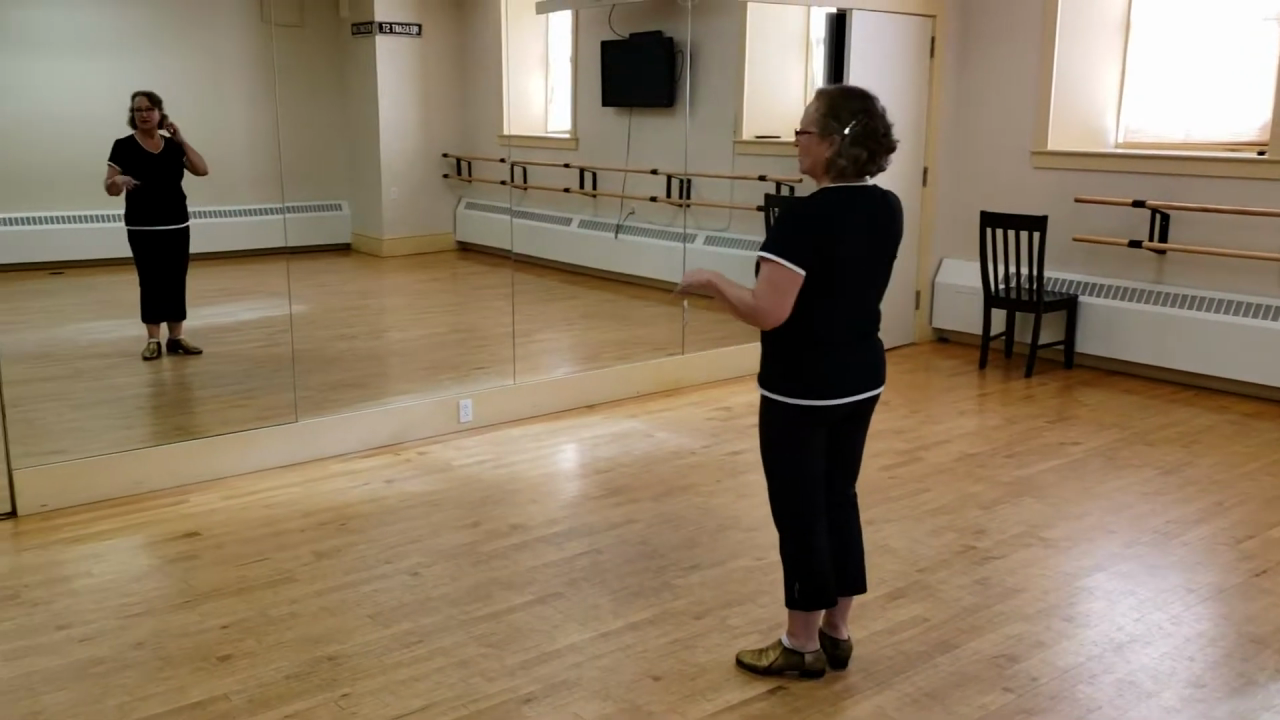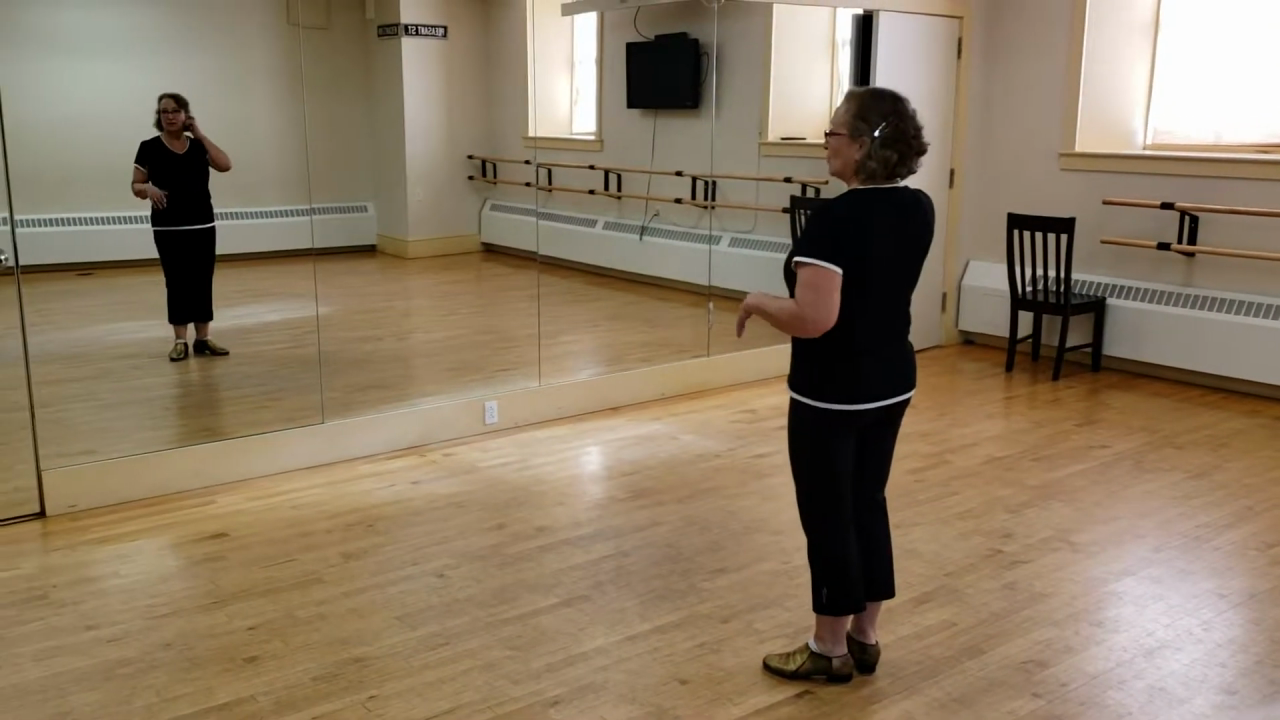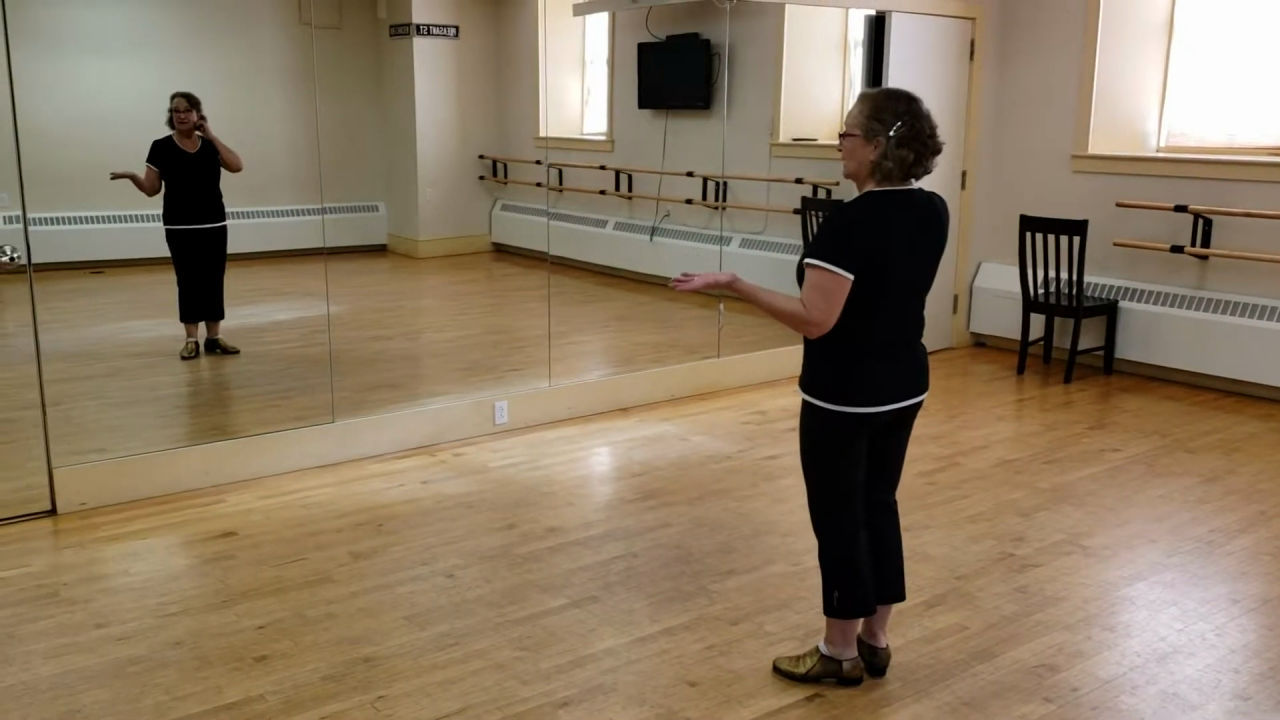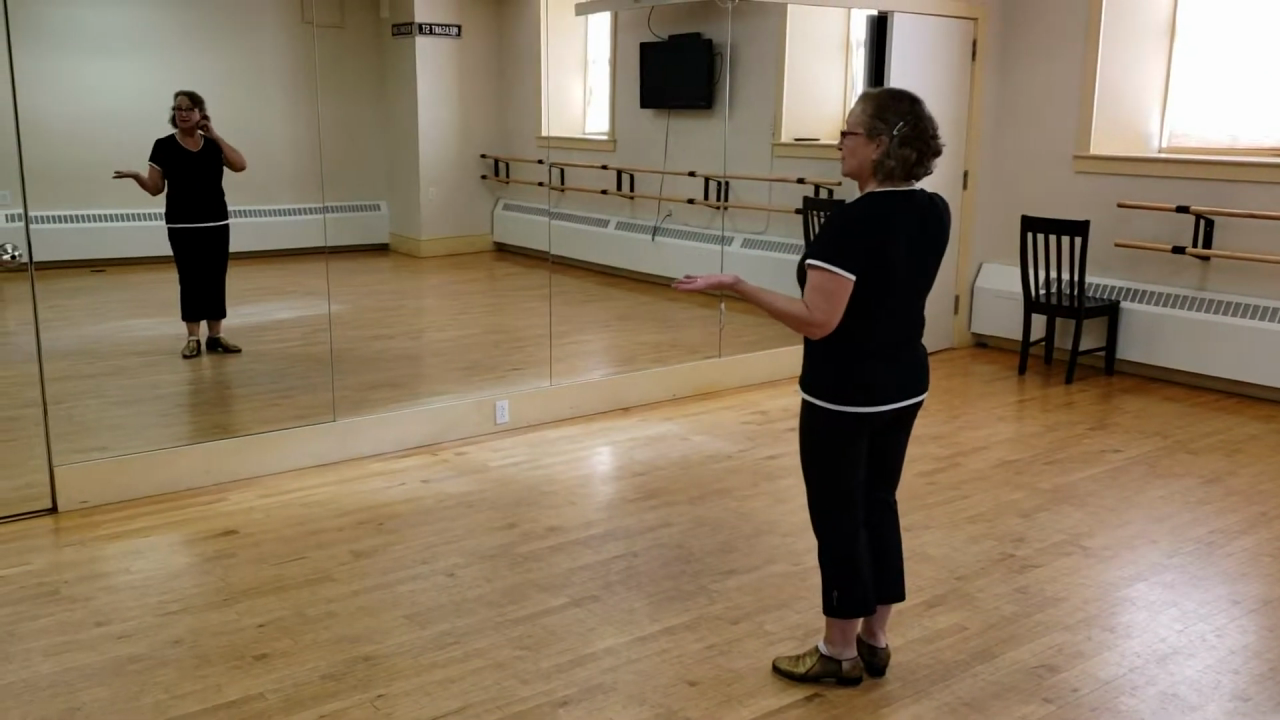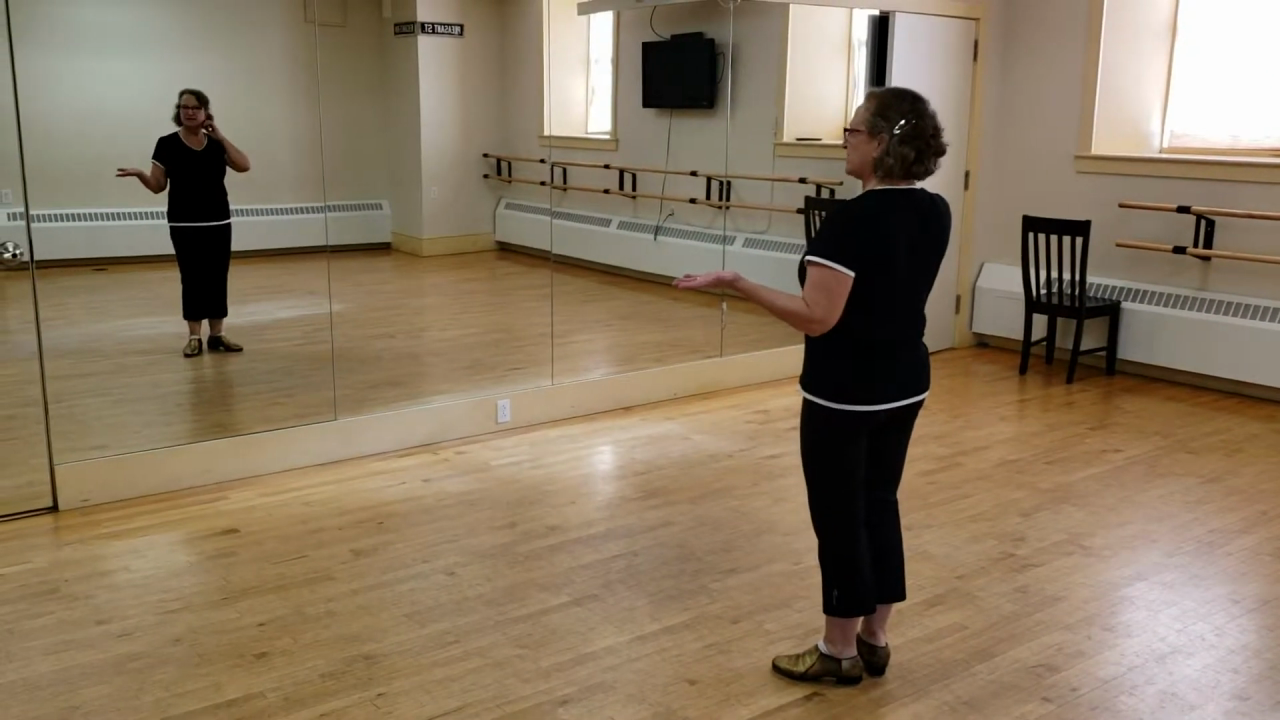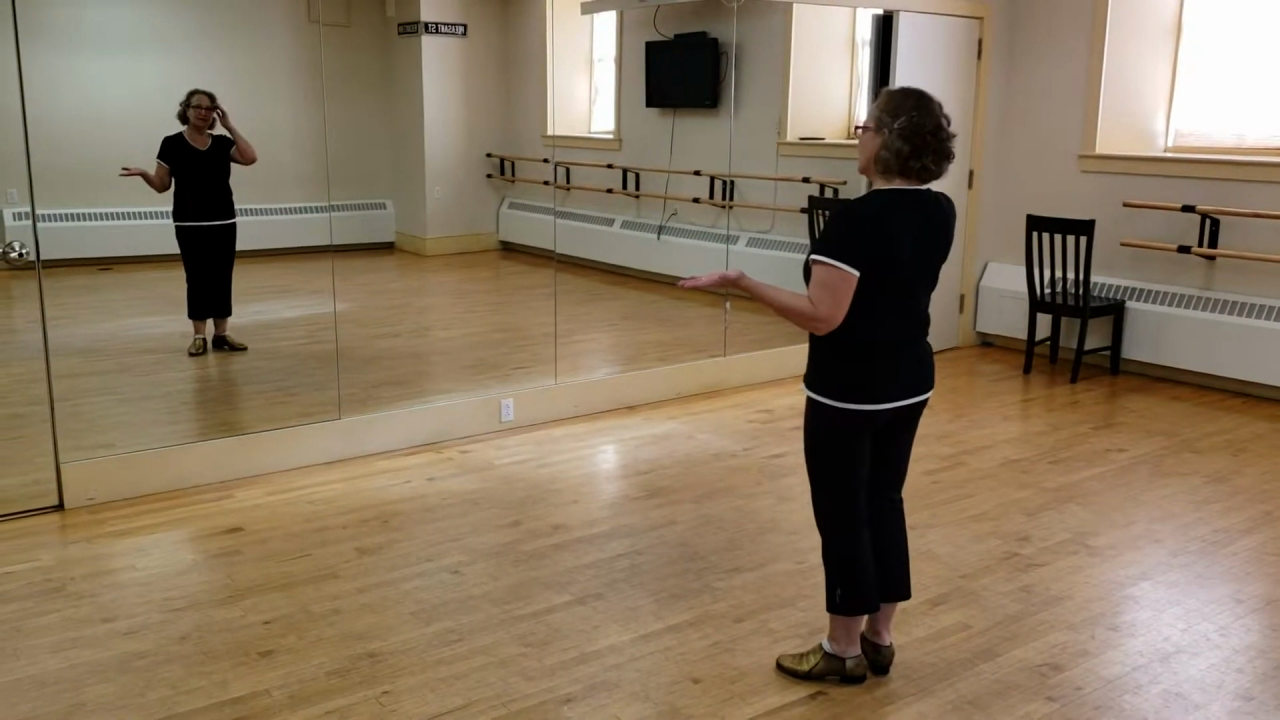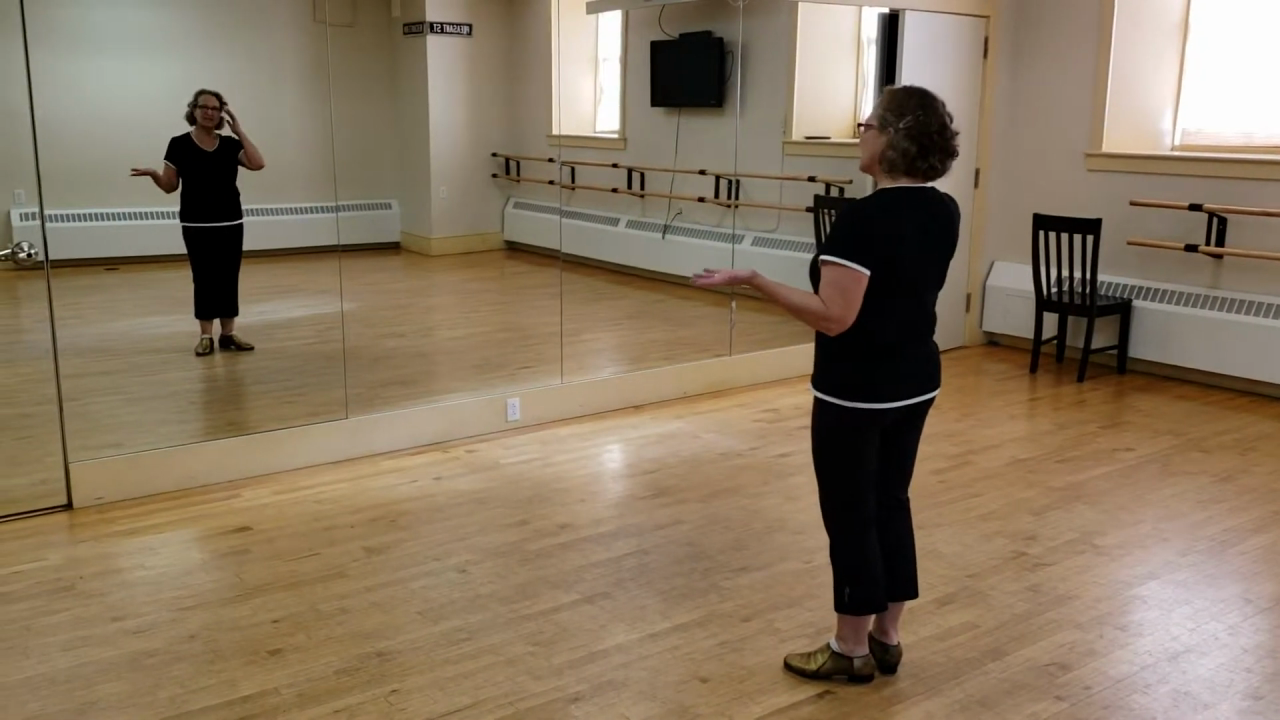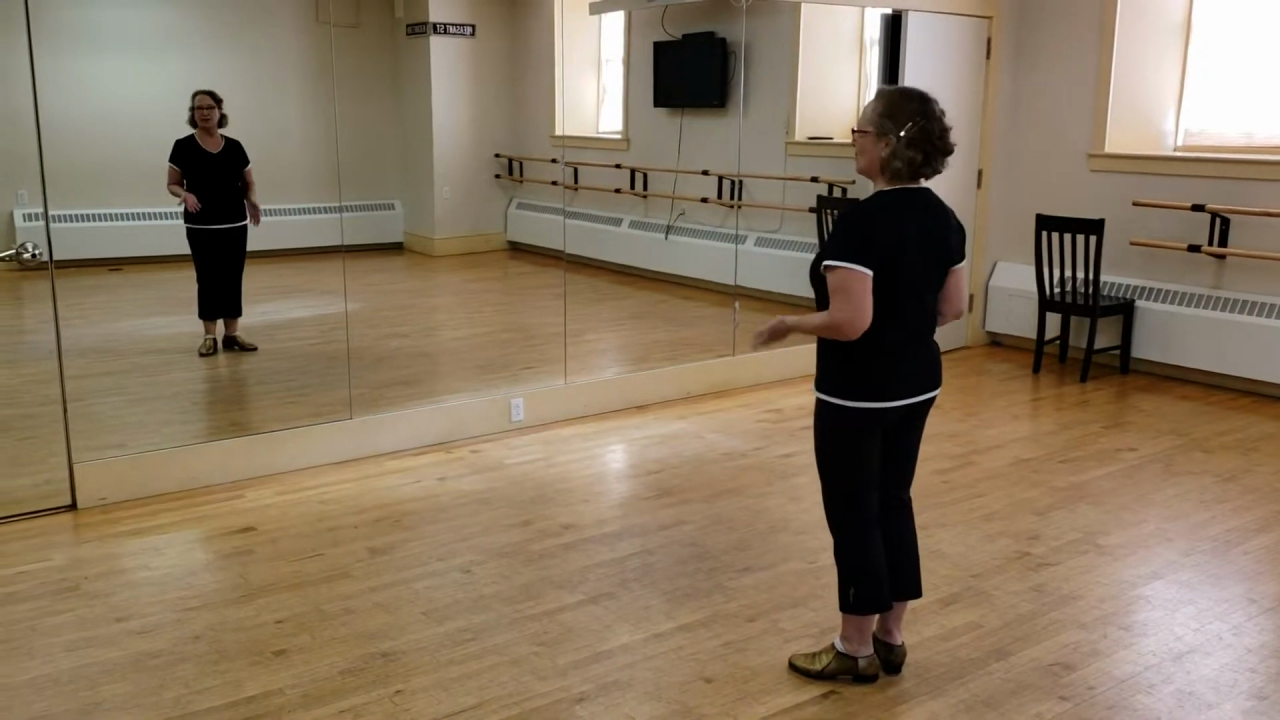
dt=0.4s
person 1, frame 1
left shoulder: (803, 217)
right shoulder: (886, 208)
left elbow: (766, 312)
left wrist: (710, 280)
left hip: (800, 390)
right hip: (862, 380)
left knee: (799, 511)
right knee: (838, 499)
left ankle: (802, 646)
right ankle: (837, 634)
person 1, frame 2
left shoulder: (835, 218)
right shoulder: (919, 210)
left elbow: (813, 319)
left wrist: (756, 302)
left hip: (831, 394)
right hip: (893, 384)
left knee: (829, 517)
right knee: (868, 504)
left ankle: (829, 650)
right ankle: (864, 638)
person 1, frame 3
left shoulder: (852, 222)
right shoulder: (933, 212)
left elbow: (813, 318)
left wrist: (732, 283)
left hip: (844, 396)
right hip: (905, 386)
left knee: (839, 518)
right knee: (879, 507)
left ankle: (840, 653)
right ankle: (876, 641)
person 1, frame 4
left shoulder: (853, 222)
right shoulder: (933, 213)
left elbow: (817, 319)
left wrist: (736, 285)
left hip: (843, 396)
right hip: (904, 386)
left knee: (838, 518)
right knee: (878, 506)
left ankle: (840, 653)
right ankle: (874, 640)
person 1, frame 5
left shoulder: (853, 220)
right shoulder: (935, 213)
left elbow: (816, 315)
left wrist: (736, 282)
left hip: (844, 394)
right hip: (905, 385)
left knee: (839, 517)
right knee: (879, 506)
left ankle: (839, 652)
right ankle: (875, 640)
person 1, frame 6
left shoulder: (858, 218)
right shoulder: (939, 213)
left elbow: (821, 315)
left wrist: (741, 282)
left hip: (848, 393)
right hip: (909, 385)
left knee: (843, 515)
right knee: (884, 504)
left ankle: (843, 650)
right ankle: (879, 638)
person 1, frame 7
left shoulder: (864, 218)
right shoulder: (943, 212)
left elbow: (834, 315)
left wrist: (753, 279)
left hip: (855, 393)
right hip: (915, 384)
left knee: (850, 515)
right knee: (890, 504)
left ankle: (851, 650)
right ankle: (887, 638)
person 1, frame 8
left shoulder: (860, 221)
right shoulder: (942, 217)
left elbow: (849, 323)
right elbow: (952, 307)
left wrist: (789, 323)
left hip: (856, 394)
right hip: (918, 384)
left knee: (854, 516)
right knee: (892, 503)
left ankle: (856, 651)
right ankle: (891, 639)
person 2, frame 1
left shoulder: (173, 146)
right shoulder: (124, 147)
left elbow: (202, 170)
right elbow: (110, 187)
left wrist: (181, 139)
right wrist: (119, 181)
left hip: (177, 225)
right hip: (142, 227)
left knee: (176, 281)
right knee: (150, 282)
left ankle: (177, 337)
right ankle: (153, 341)
person 2, frame 2
left shoulder: (199, 146)
right shoulder: (149, 148)
left elbow: (225, 165)
right elbow: (136, 186)
left wrist: (200, 135)
right wrist: (147, 189)
left hip: (203, 225)
right hip: (168, 228)
left knee: (203, 281)
right knee: (177, 282)
left ankle: (203, 338)
right ankle: (180, 341)
person 2, frame 3
left shoulder: (210, 146)
right shoulder: (161, 147)
left elbow: (236, 166)
right elbow: (151, 189)
left wrist: (211, 136)
right wrist: (133, 177)
left hip: (214, 224)
right hip: (180, 227)
left knee: (214, 280)
right knee: (188, 281)
left ankle: (214, 336)
right ankle: (191, 340)
person 2, frame 4
left shoulder: (213, 145)
right shoulder: (164, 146)
left elbow: (240, 165)
right elbow: (156, 188)
left wrist: (215, 136)
right wrist: (136, 176)
left hip: (216, 223)
right hip: (182, 225)
left knee: (216, 279)
right knee: (190, 280)
left ankle: (215, 335)
right ankle: (193, 338)
person 2, frame 5
left shoulder: (216, 145)
right shoulder: (167, 144)
left elbow: (244, 166)
right elbow: (158, 185)
left wrist: (220, 137)
right wrist: (139, 174)
left hip: (218, 222)
right hip: (184, 224)
left knee: (218, 278)
right knee: (192, 279)
left ankle: (217, 334)
right ankle: (194, 337)
person 2, frame 6
left shoulder: (222, 143)
right shoulder: (172, 144)
left elbow: (250, 157)
right elbow: (162, 184)
left wrist: (230, 126)
right wrist: (143, 174)
left hip: (223, 222)
right hip: (190, 224)
left knee: (222, 277)
right knee: (197, 278)
left ankle: (221, 334)
right ankle: (199, 336)
person 2, frame 7
left shoulder: (229, 145)
right shoulder: (179, 145)
left elbow: (257, 163)
right elbow: (170, 185)
left wrist: (239, 131)
right wrist: (153, 174)
left hip: (230, 222)
right hip: (197, 225)
left knee: (229, 278)
right knee: (203, 278)
left ankle: (228, 333)
right ankle: (206, 336)
person 2, frame 8
left shoulder: (234, 147)
right shoulder: (183, 147)
left elbow: (248, 182)
right elbow: (173, 185)
left wrist: (252, 200)
right wrist: (184, 194)
left hip: (235, 225)
right hip: (201, 227)
left knee: (233, 279)
right knee: (208, 280)
left ankle: (232, 334)
right ankle: (209, 336)
